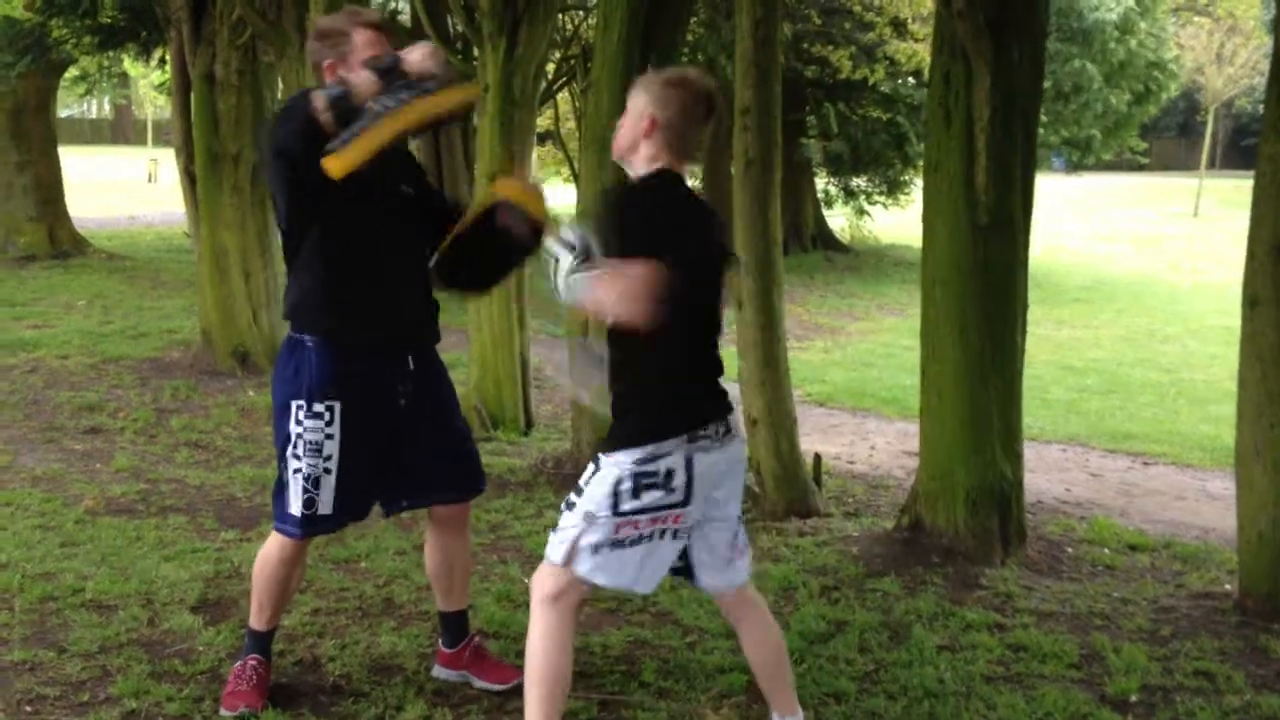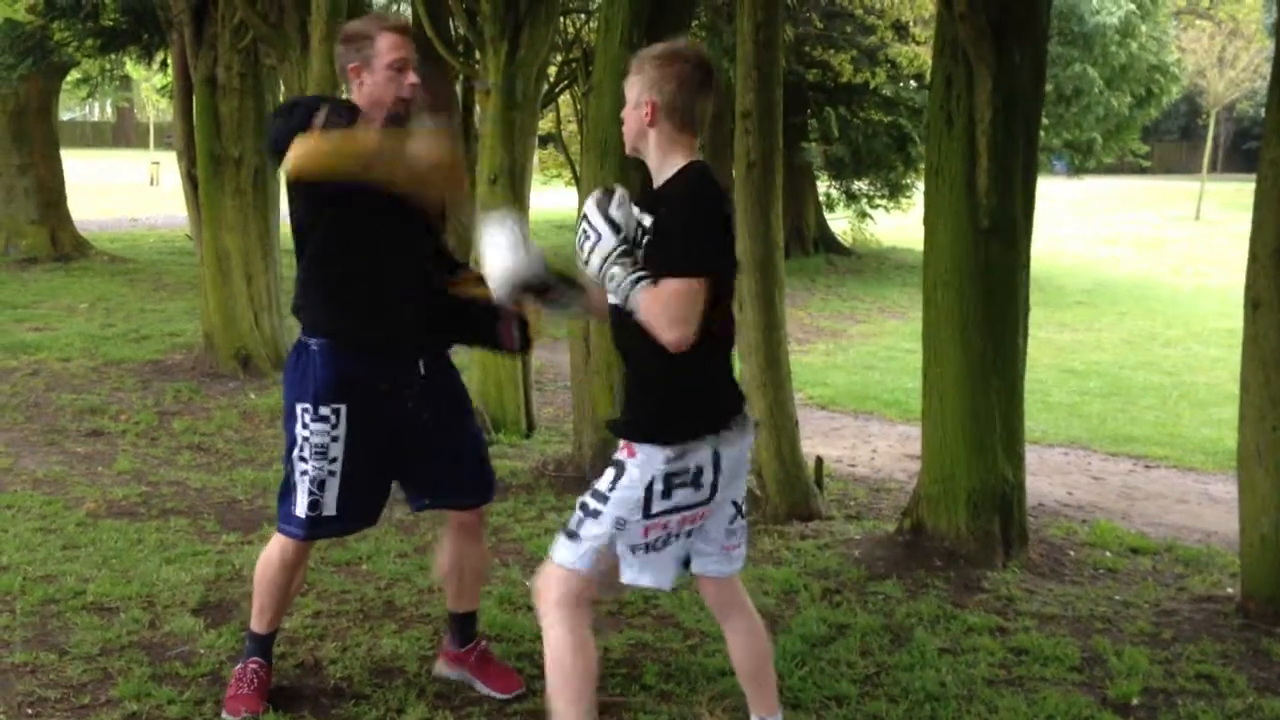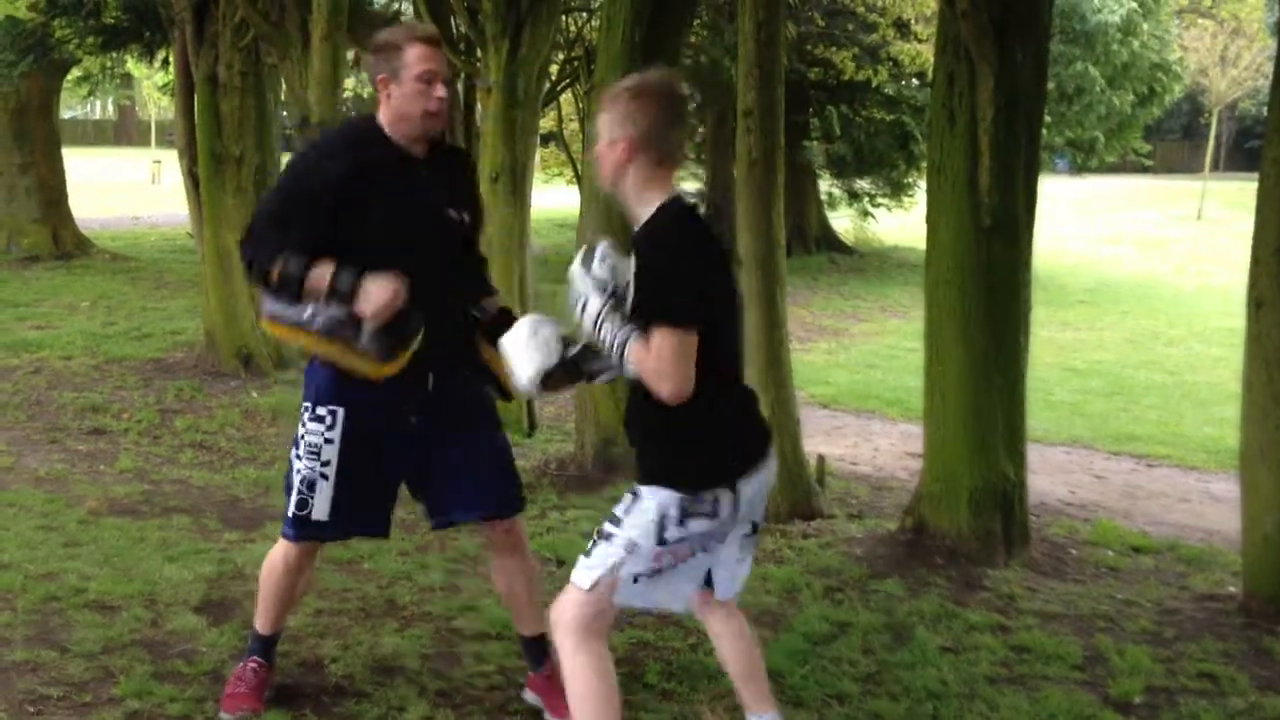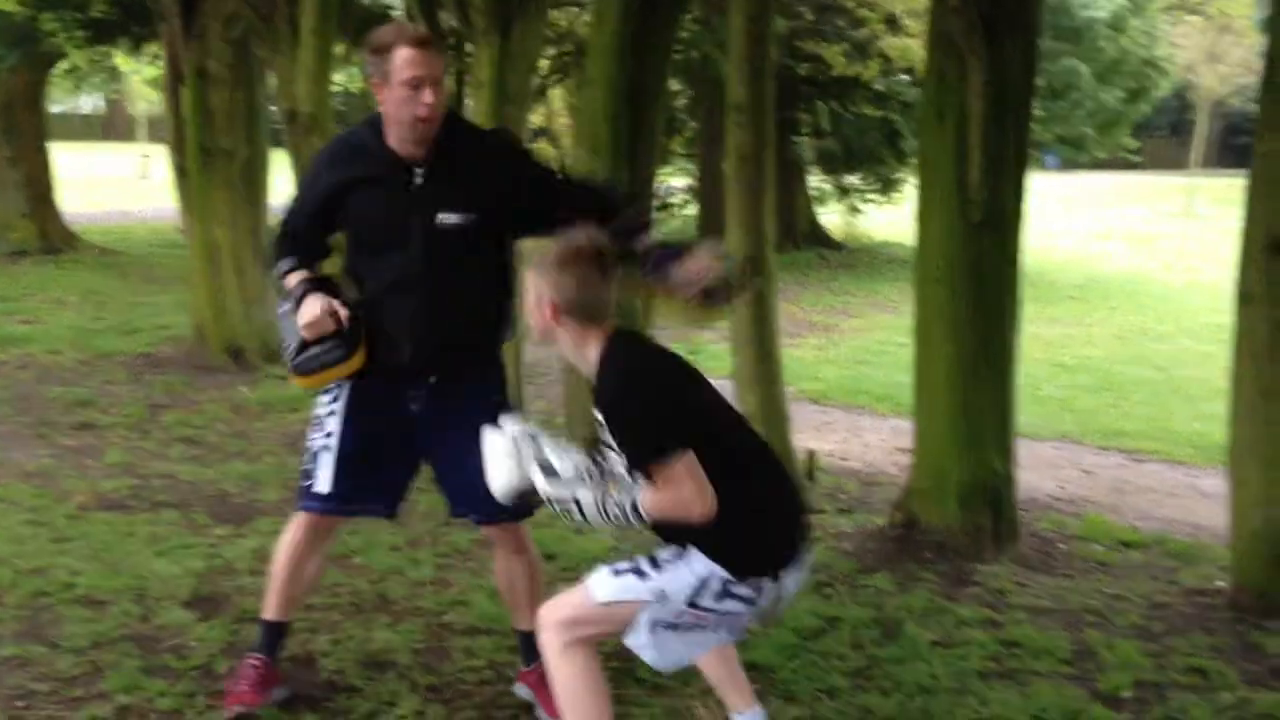
dt=0.2s
person 1, frame 1
left shoulder: (394, 156)
right shoulder: (300, 138)
left elbow: (443, 228)
right elbow: (305, 119)
right wrist: (391, 72)
left hip: (410, 359)
right hip: (328, 362)
left knee: (450, 503)
right knee: (297, 526)
left ankle: (456, 646)
right ankle: (254, 659)
person 1, frame 2
right shoulder: (322, 126)
right elbow: (287, 126)
left wrist: (490, 314)
left hip: (422, 363)
right hip: (338, 364)
left knee: (468, 507)
right knee: (300, 529)
left ankle: (462, 646)
right ankle: (255, 661)
person 1, frame 3
left shoulder: (454, 169)
right shoulder: (338, 157)
right elbow: (262, 250)
left wrist: (507, 327)
right wrist: (353, 286)
left hip: (446, 379)
right hip: (355, 381)
left knee: (502, 524)
right knee: (304, 534)
right ankle: (257, 661)
person 1, frame 4
left shoulder: (493, 164)
right shoulder: (345, 162)
left elbow: (585, 213)
right elbow: (294, 241)
left wrist: (670, 264)
right wrist: (306, 294)
left hip: (462, 380)
right hip: (374, 371)
left knee: (504, 525)
right knee: (316, 516)
right ankle: (262, 660)
person 2, frame 1
left shoulder: (640, 202)
right shoulder: (693, 214)
left elbow: (630, 305)
left wrist: (575, 275)
left hip: (655, 443)
right hip: (711, 437)
left knee: (552, 592)
right knee: (734, 595)
person 2, frame 2
left shoulder: (690, 198)
right shoulder: (671, 196)
left elbow: (676, 330)
right elbow: (628, 303)
left wrist: (609, 262)
left hip: (674, 440)
right hip: (717, 432)
left knee: (559, 590)
right knee: (722, 589)
person 2, frame 3
left shoulder: (665, 242)
right shoulder: (677, 230)
left elbow: (672, 381)
left wrist: (601, 319)
left hip: (695, 480)
right hip: (740, 463)
left knee: (575, 619)
right knee: (712, 598)
person 2, frame 4
left shoulder: (631, 381)
right shoulder: (630, 360)
left elbow: (695, 501)
left wrist: (588, 494)
right wrist: (560, 463)
left hip: (745, 557)
right hip: (768, 541)
left knee: (561, 624)
right knee: (679, 618)
